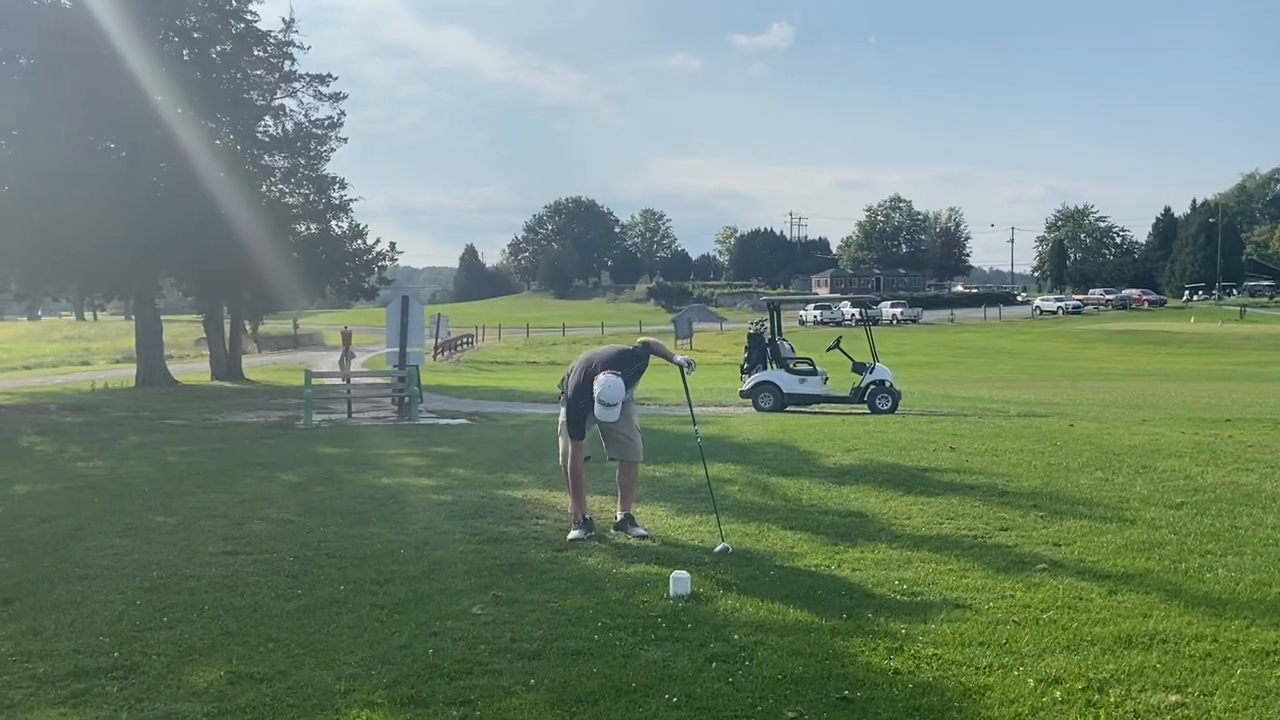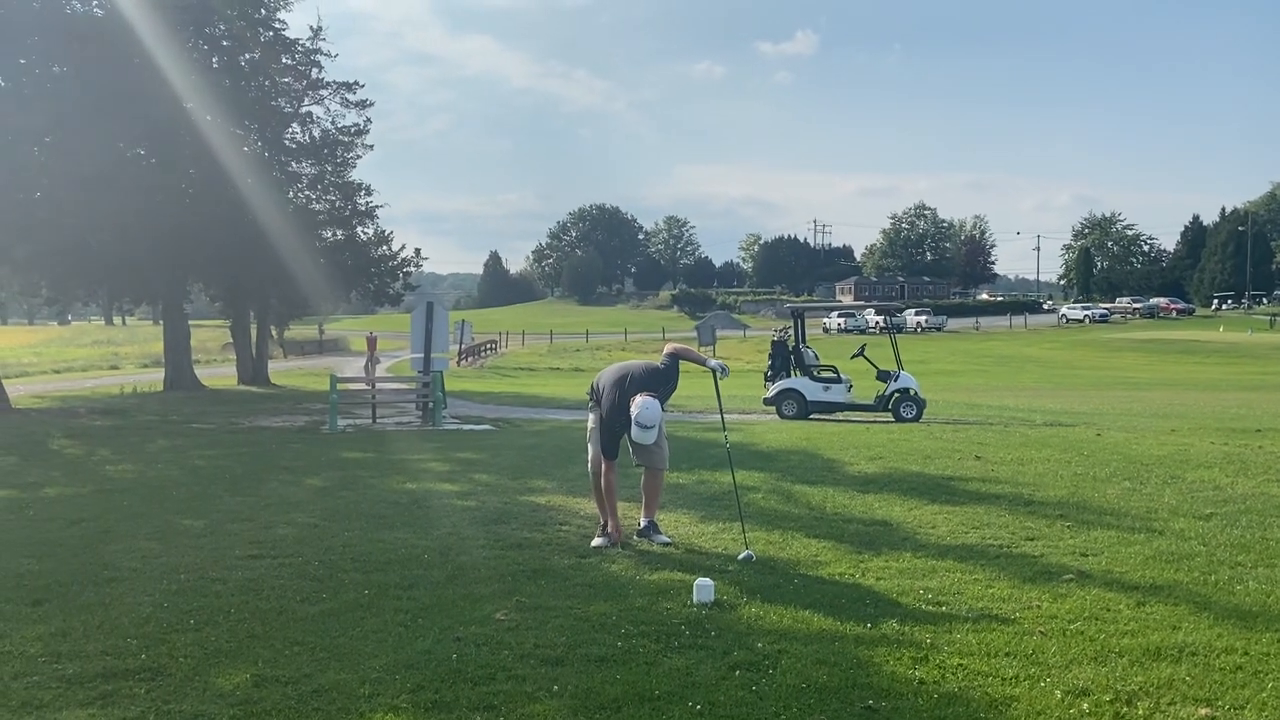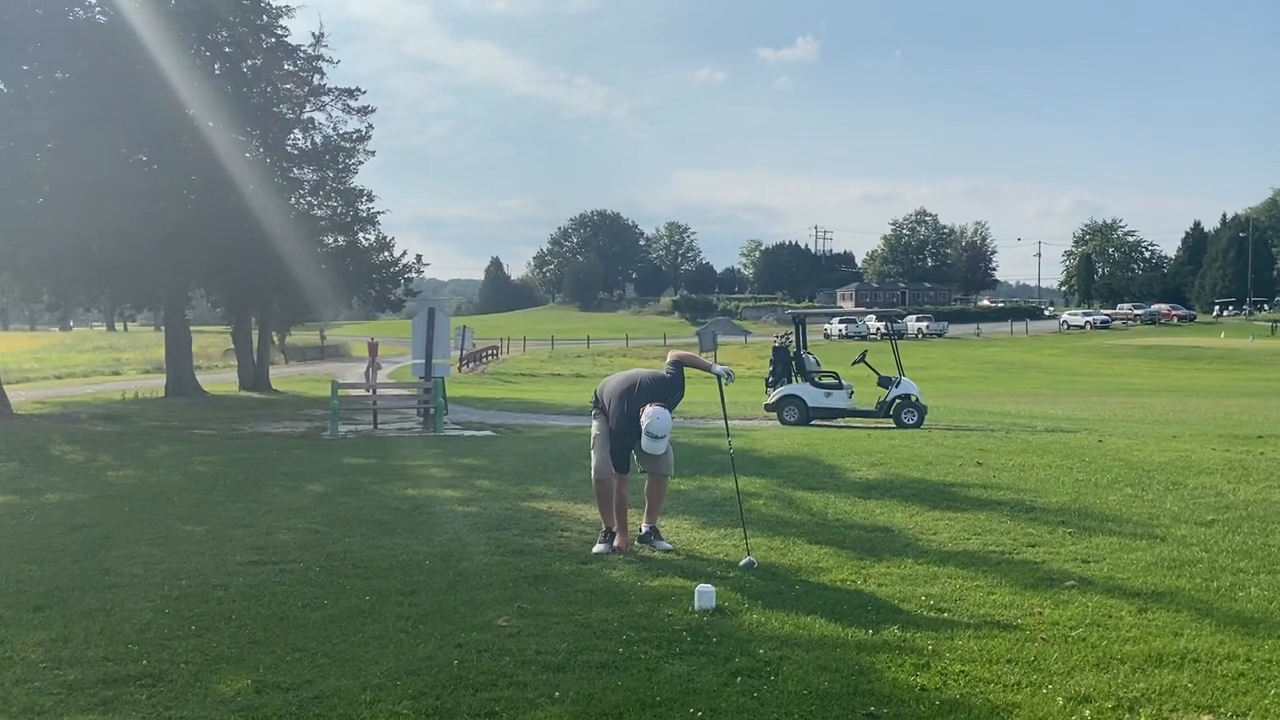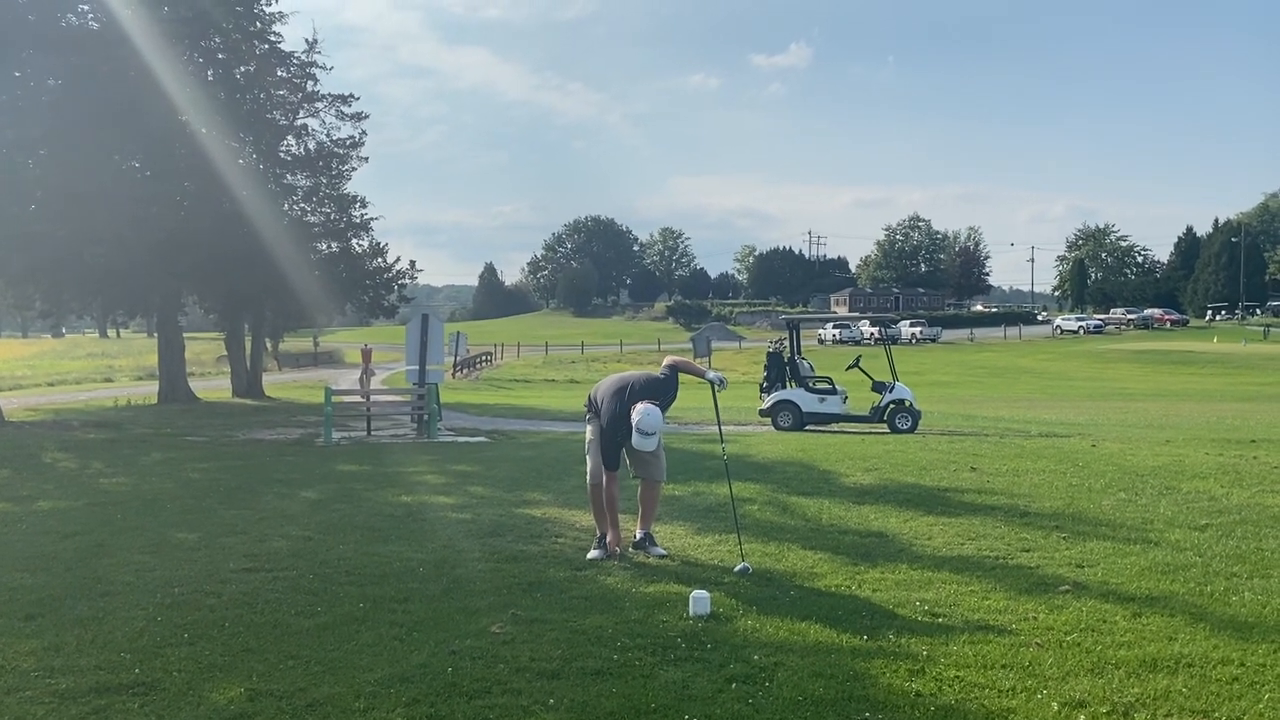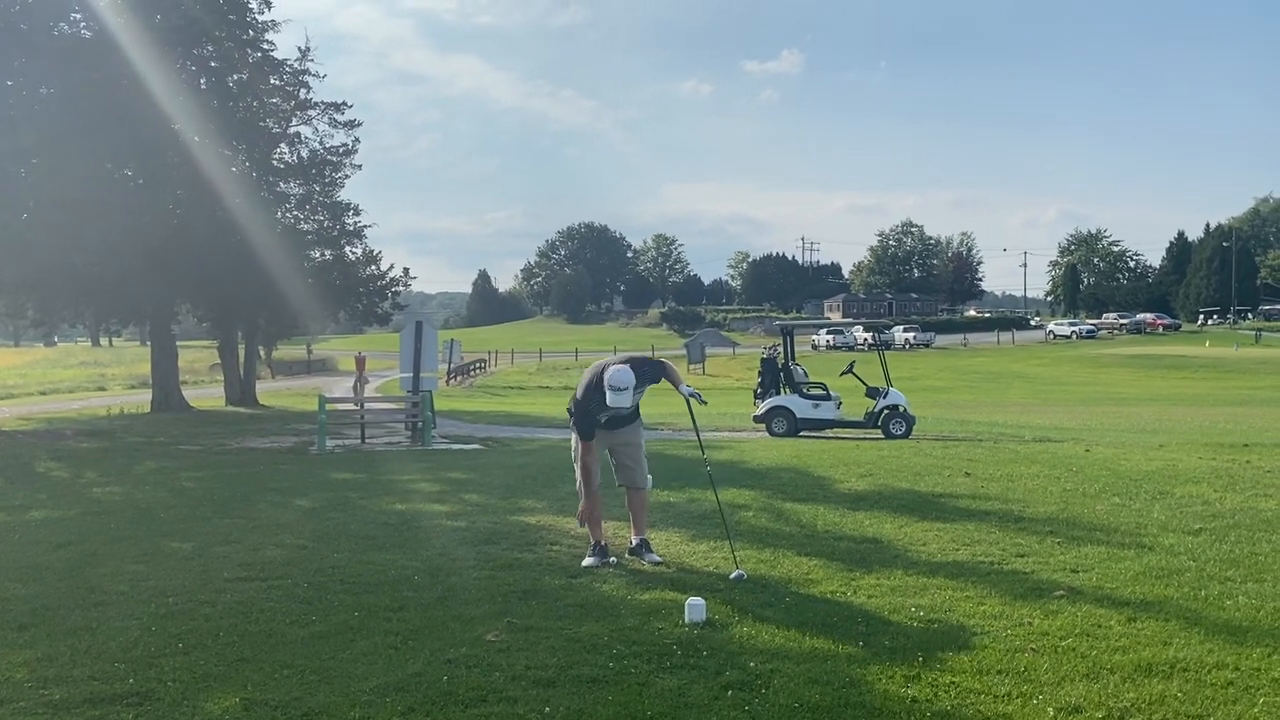
dt=1s
person 1, frame 1
left shoulder: (633, 360)
right shoulder: (578, 397)
left elbow: (646, 342)
right elbow: (575, 453)
left wrist: (674, 358)
right wrist: (574, 500)
left hip: (620, 400)
right hip: (581, 401)
left knee: (631, 453)
right knee: (568, 456)
left ankle: (624, 516)
right ankle: (583, 519)
person 1, frame 2
left shoulder: (664, 379)
right shoulder: (612, 417)
left elbow: (671, 348)
right elbow: (609, 470)
left wrist: (707, 361)
right wrist: (613, 520)
left hip: (647, 407)
right hip: (602, 401)
left knee: (657, 461)
right knee: (597, 464)
left ankle: (647, 523)
right ankle: (606, 524)
person 1, frame 3
left shoulder: (671, 389)
right shoulder: (622, 429)
left elbow: (673, 355)
right elbow: (621, 483)
left wrist: (712, 367)
right wrist: (622, 533)
left hip: (643, 399)
right hip: (606, 409)
left knee: (662, 467)
right knee: (602, 471)
left ankle: (649, 529)
right ankle: (609, 531)
person 1, frame 4
left shoulder: (664, 389)
right shoulder: (613, 427)
left elbow: (670, 360)
right elbow: (610, 480)
left wrist: (706, 373)
right wrist: (614, 530)
left hip: (644, 417)
right hip: (600, 414)
left knee: (655, 473)
right knee: (597, 475)
left ankle: (643, 535)
right ankle: (602, 536)
person 1, frame 5
left shoulder: (643, 368)
right shoulder: (587, 397)
left elbow: (664, 365)
right elbow: (587, 451)
left wrist: (682, 387)
right wrist: (587, 498)
left hip: (628, 423)
right hip: (590, 424)
left knee: (637, 480)
right knee: (586, 482)
left ankle: (639, 541)
right ankle: (597, 544)
